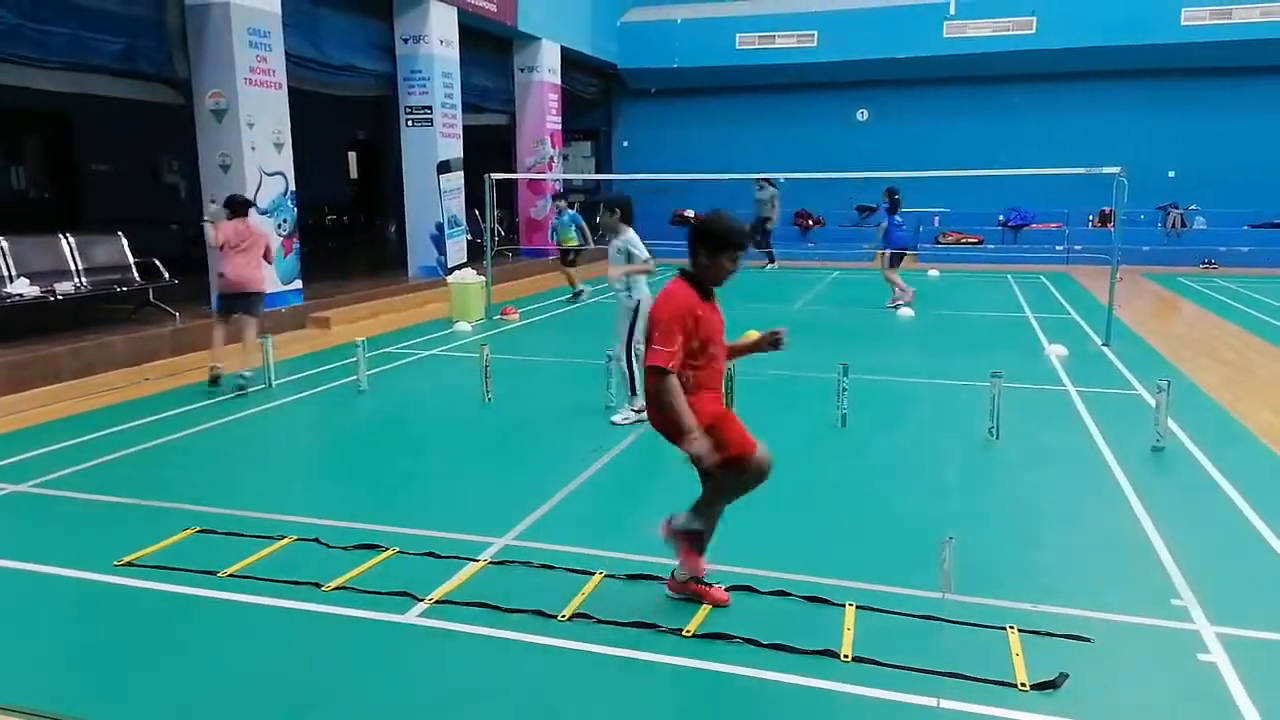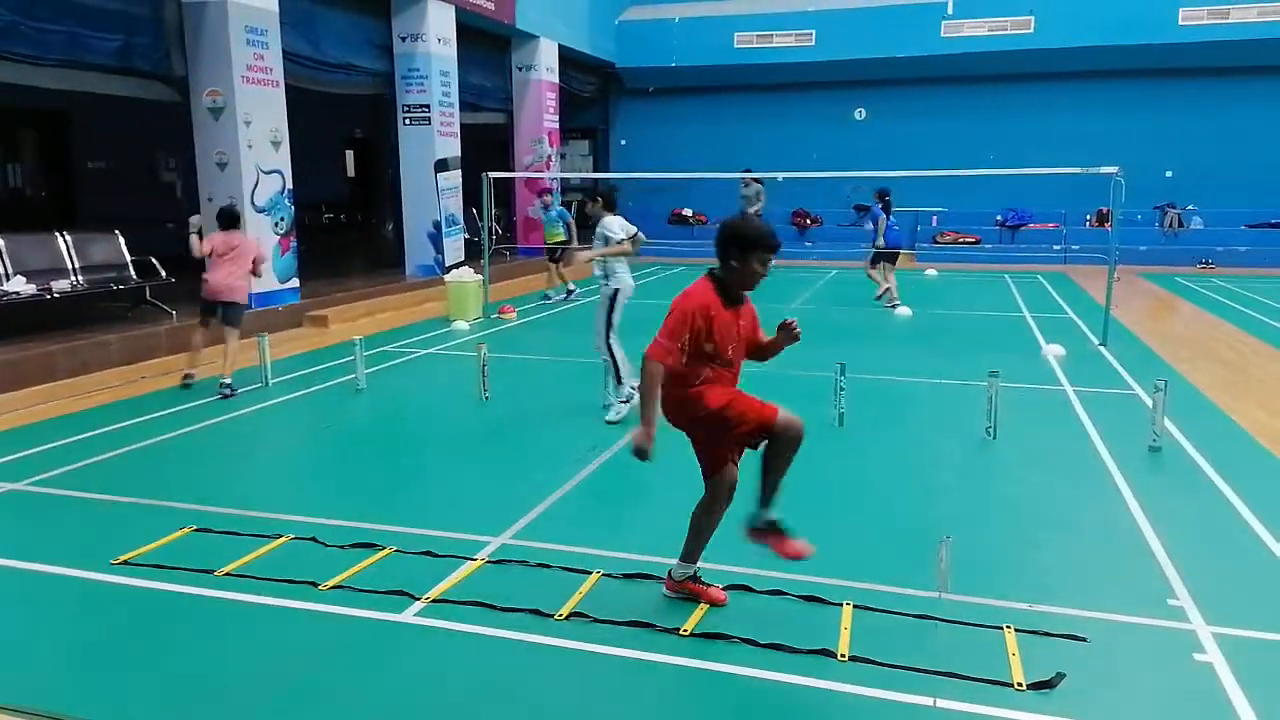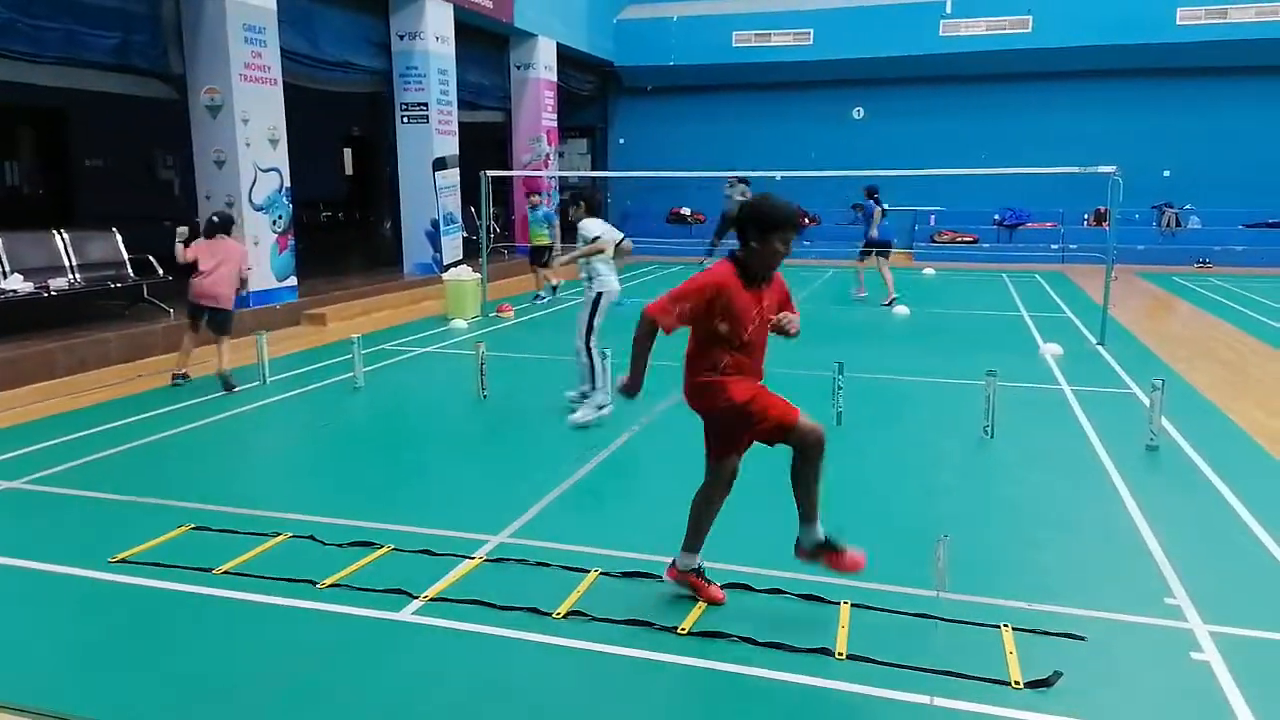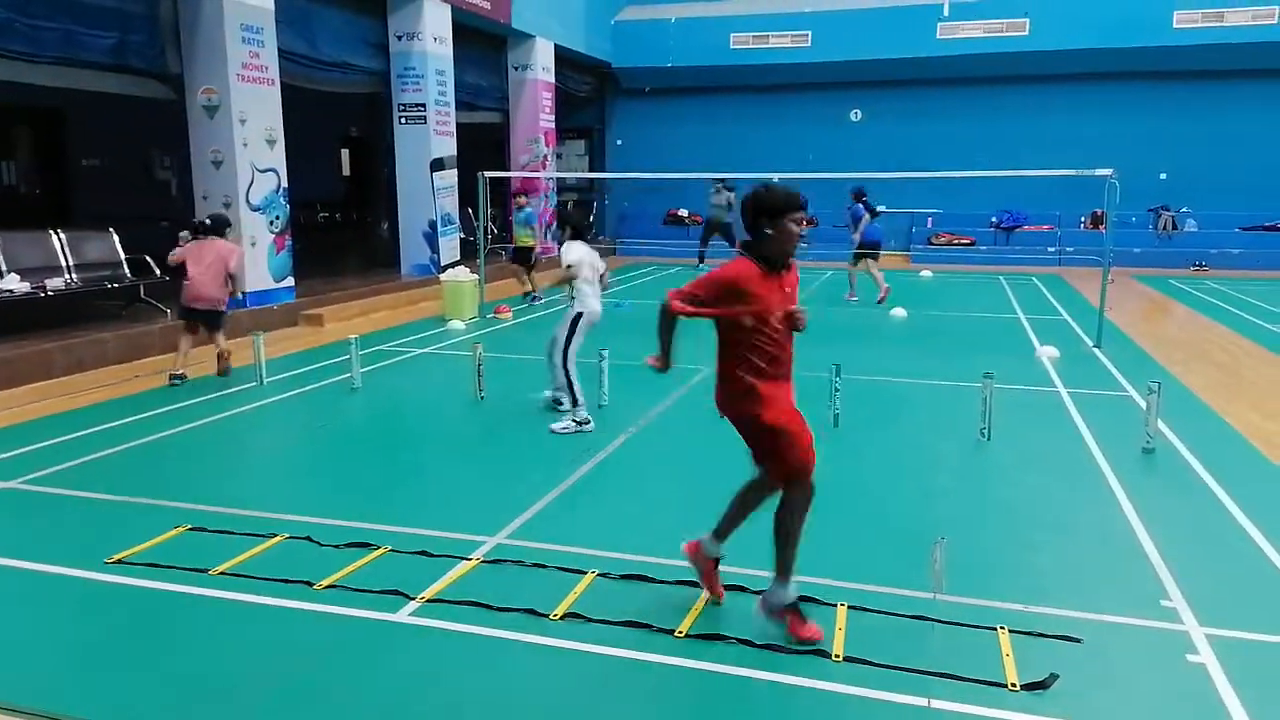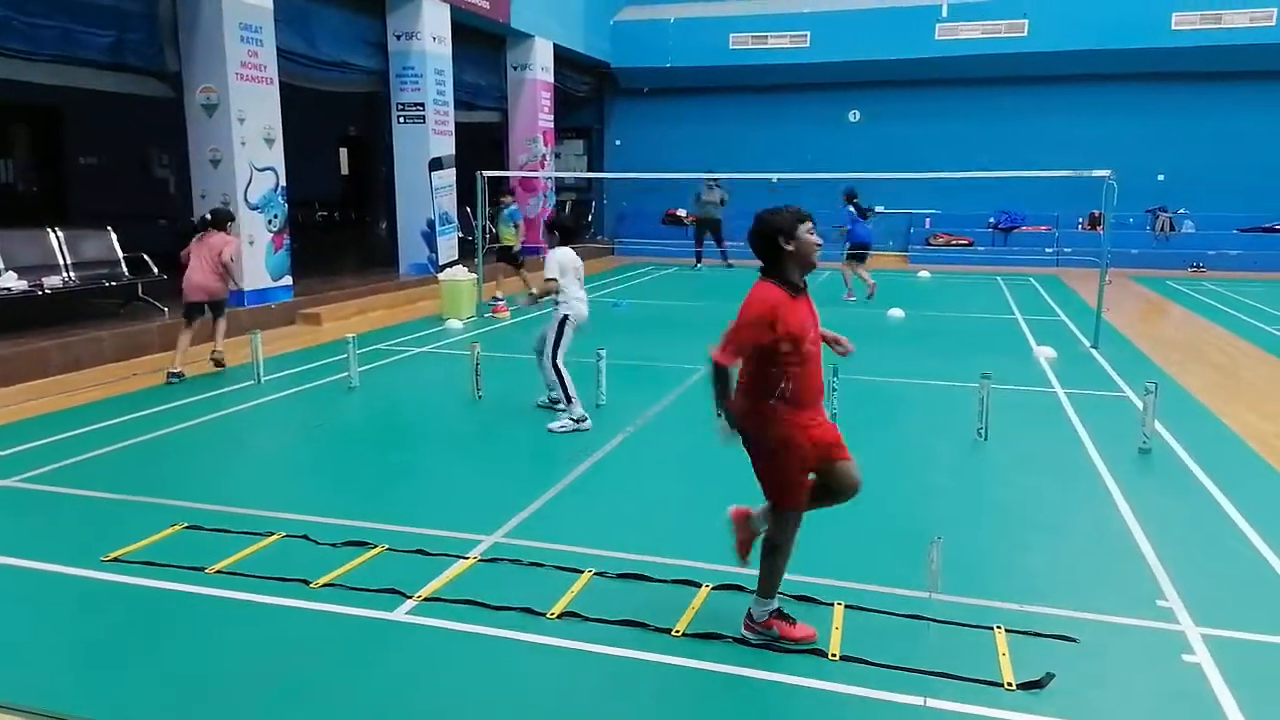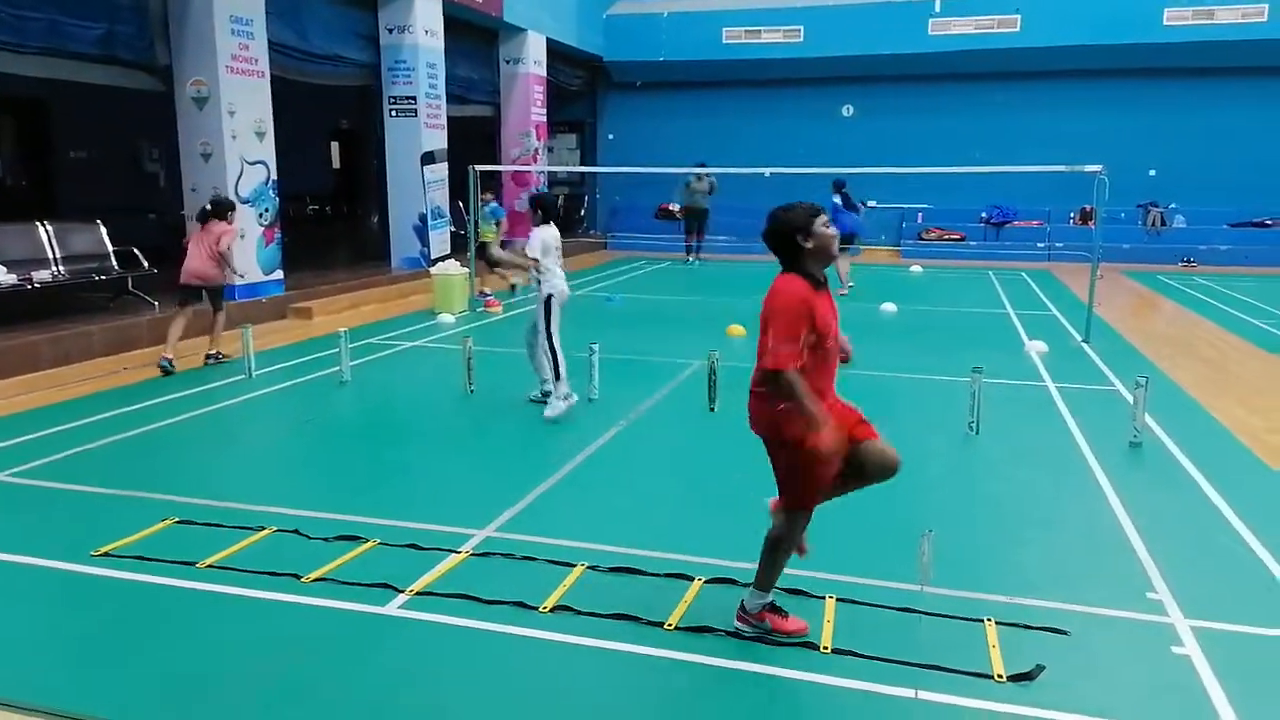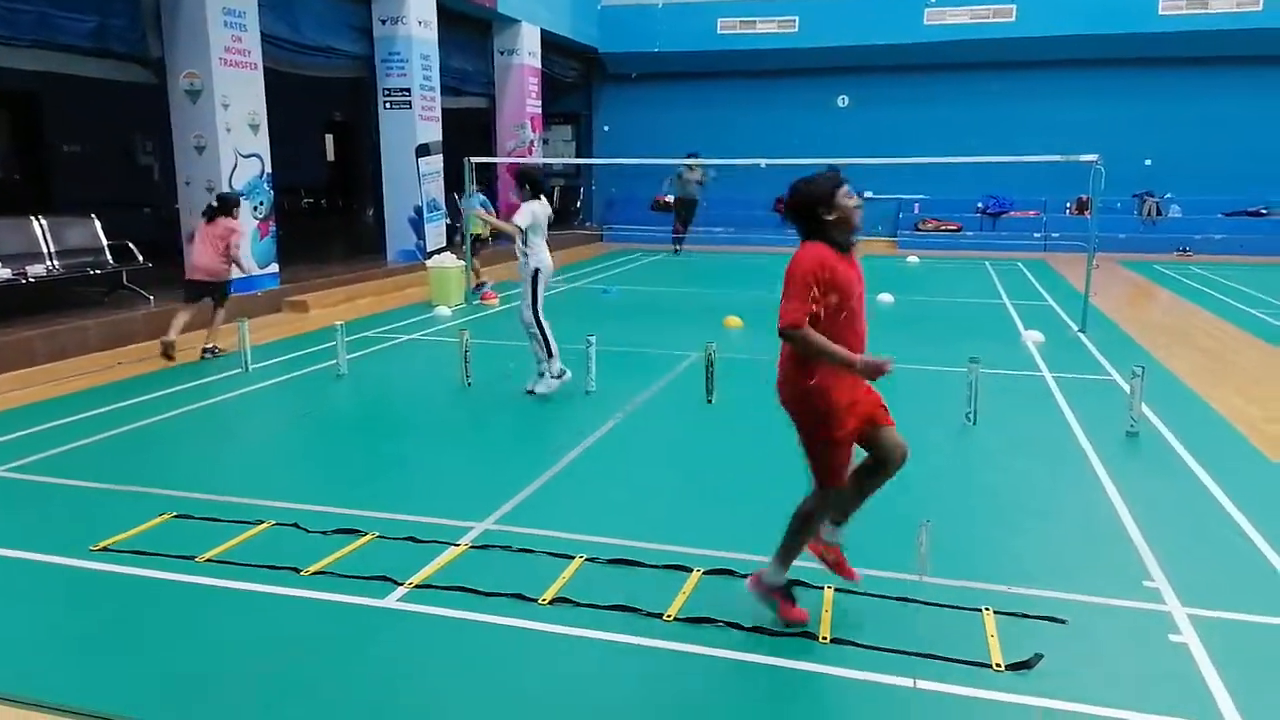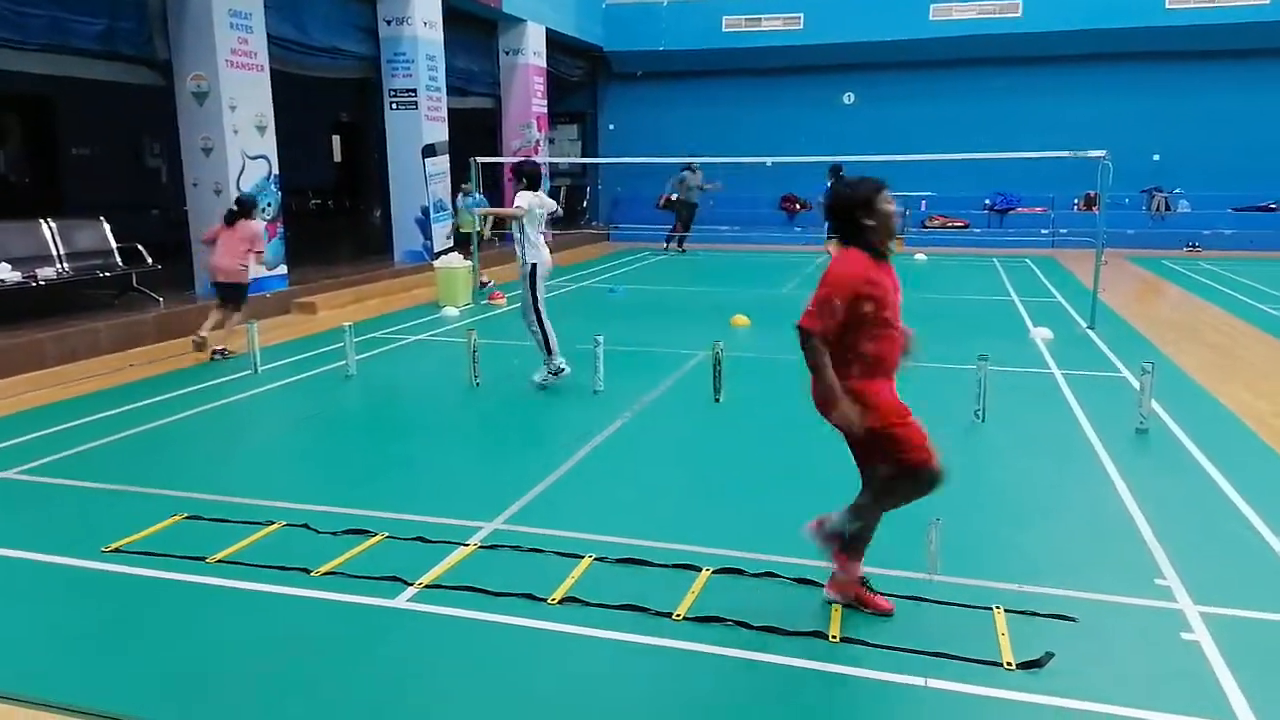
dt=0.1s
person 1, frame 1
left shoulder: (707, 297)
right shoulder: (676, 302)
right elbow: (659, 371)
left wrist: (760, 343)
right wrist: (692, 434)
left hip: (704, 402)
right hip: (682, 406)
left knee: (723, 482)
right knee: (758, 465)
left ankle: (685, 574)
right ankle: (685, 524)
person 1, frame 2
left shoulder: (741, 302)
right shoulder: (697, 303)
left elbow: (755, 351)
right elbow: (655, 363)
left wrist: (781, 339)
right wrist: (646, 427)
left hip: (718, 396)
right hip: (696, 399)
left knee: (724, 486)
right knee: (790, 428)
left ankle: (683, 574)
right ankle: (764, 520)
person 1, frame 3
left shoulder: (772, 279)
right shoulder: (714, 282)
left elbow: (785, 314)
right elbow: (651, 317)
left wrist: (788, 321)
right wrist: (636, 375)
left hip: (740, 385)
right hip: (719, 387)
left knee: (722, 476)
right knee: (810, 435)
left ankle: (686, 565)
right ankle: (811, 538)
person 1, frame 4
left shoulder: (787, 271)
right shoulder: (735, 276)
right elbow: (673, 304)
left wrist: (797, 318)
right wrist: (665, 356)
left hip: (775, 389)
right hip: (752, 393)
left knee: (773, 479)
right knee: (801, 482)
left ankle: (707, 550)
right ankle: (781, 597)
person 1, frame 5
left shoulder: (798, 290)
right shoulder: (765, 303)
right elbow: (723, 361)
left wrist: (829, 336)
right wrist: (729, 414)
left hip: (805, 415)
right hip: (775, 421)
left knee: (846, 484)
right knee: (789, 516)
left ankle: (756, 519)
right ankle: (763, 613)
person 1, frame 6
left shoulder: (815, 285)
right shoulder: (791, 295)
right elbow: (779, 370)
left wrist: (836, 339)
right wrist: (819, 426)
left hip: (823, 406)
right hip: (790, 415)
left knee: (884, 462)
right knee: (800, 510)
left ankle: (789, 505)
right ankle: (755, 608)
person 1, frame 7
left shoulder: (842, 254)
right shoulder: (814, 258)
right elbow: (791, 328)
right wrist: (854, 361)
left hip: (843, 381)
right hip: (818, 387)
left knee: (893, 452)
right knee: (832, 485)
left ankle: (827, 533)
right ankle: (771, 579)
person 1, frame 8
left shoulder: (877, 261)
right shoulder: (850, 267)
right elbow: (811, 331)
left wrist: (900, 331)
right wrist: (837, 400)
left hip: (874, 385)
right hip: (855, 391)
left knee: (881, 482)
right knee: (928, 472)
left ankle: (847, 578)
right ankle: (841, 527)
person 2, frame 1
left shoulder: (628, 237)
right shoulder: (617, 237)
left elbow: (649, 266)
left wrist: (622, 271)
left hip: (634, 298)
right hip: (628, 297)
left knee: (624, 352)
right knee: (635, 348)
left ankle: (636, 406)
person 2, frame 2
left shoulder: (608, 223)
right shoulder: (618, 221)
left elbow: (626, 248)
right elbow: (639, 239)
left wrist: (593, 253)
left hip: (615, 286)
right hip: (614, 285)
left knee: (605, 341)
right knee: (608, 339)
left ankle: (622, 396)
right ankle: (629, 386)
person 2, frame 3
left shoulder: (585, 224)
right shoulder: (604, 225)
left elbow: (602, 246)
right elbow: (626, 246)
left wrist: (569, 257)
left hip: (600, 289)
right hip: (607, 287)
left knee: (586, 345)
right knee: (582, 341)
left ankle: (598, 401)
right ankle: (589, 390)
person 2, frame 4
left shoulder: (569, 248)
right shoulder: (590, 252)
left elbow: (571, 273)
right elbow: (604, 283)
left wrist: (556, 282)
left hip: (581, 309)
right hip: (591, 307)
left knee: (563, 361)
right knee: (554, 349)
left ankle: (581, 417)
right ankle: (560, 396)
person 2, frame 5
left shoulder: (554, 255)
right shoulder: (573, 256)
left elbow: (551, 287)
left wrist: (536, 294)
right wrist: (542, 293)
left hip: (568, 312)
right hip: (577, 308)
left knee: (553, 361)
right knee: (540, 348)
left ankle: (577, 415)
right ankle: (555, 397)
person 2, frame 6
left shoulder: (537, 234)
right shoulder: (553, 230)
left elbow: (532, 265)
left hip: (550, 291)
right hip: (556, 288)
left knee: (547, 341)
right knee: (533, 341)
left ankle: (563, 394)
right ankle: (547, 389)
person 2, frame 7
left shoulder: (527, 207)
right shoulder: (541, 202)
left elbow: (513, 230)
left wrist: (488, 218)
left hip: (536, 266)
right hip: (538, 265)
left knee: (533, 318)
right knee: (529, 318)
left ankle: (556, 369)
right ankle: (544, 372)
person 2, frame 8
left shoulder: (524, 196)
right shoulder: (541, 198)
left elbow: (516, 213)
right elbow: (557, 211)
left wrist: (488, 211)
left hip: (533, 261)
right hip: (536, 260)
left knee: (536, 315)
right knee: (529, 313)
left ankle: (556, 364)
right ankle: (550, 363)
person 3, frame 1
left shoulder: (225, 227)
right shoulder: (261, 232)
left elbow: (214, 243)
right elbow: (269, 258)
left wrist: (208, 220)
left hip: (230, 281)
right hip: (254, 283)
left knee: (221, 322)
right knee: (249, 327)
left ankle: (216, 367)
right ankle: (245, 373)
person 3, frame 2
left shoulder: (215, 238)
right shoulder: (251, 244)
left elbow: (198, 253)
right elbow: (258, 273)
left wrist: (193, 231)
left hip: (212, 288)
right hip: (237, 293)
left knee: (202, 326)
right knee: (231, 337)
left ankle: (189, 373)
right ankle: (226, 381)
person 3, frame 3
left shoulder: (202, 243)
right shoulder: (240, 249)
left elbow: (182, 259)
right elbow: (244, 277)
left wrist: (180, 239)
right wrist: (241, 288)
left hip: (199, 292)
right hip: (223, 298)
left knee: (193, 330)
right knee: (223, 339)
left ankle: (180, 372)
right ankle: (224, 370)
person 3, frame 4
left shoulder: (193, 245)
right shoulder: (232, 249)
left elbow: (171, 261)
right elbow: (232, 271)
left wrist: (180, 244)
right wrist: (235, 290)
left hip: (192, 295)
right hip: (215, 298)
left knee: (189, 332)
right knee: (217, 332)
left ankle: (177, 372)
right ankle: (223, 350)
person 3, frame 5
left shoulder: (199, 239)
right shoulder: (229, 241)
left elbow: (183, 258)
right elbow: (226, 259)
right wrist: (233, 279)
left hip: (192, 288)
right hip: (215, 289)
left knee: (188, 328)
right knee: (219, 317)
left ankle: (176, 370)
right ankle: (217, 351)
person 3, frame 6
left shoulder: (201, 227)
right shoulder: (228, 230)
left elbow: (187, 243)
right elbow: (222, 248)
right wrist: (233, 268)
left hip: (189, 274)
right hip: (213, 276)
left knee: (182, 315)
right knee: (219, 310)
left ankle: (167, 357)
right ankle: (212, 352)
person 3, frame 7
left shoulder: (207, 222)
right shoulder: (235, 227)
left elbow: (192, 239)
right elbow: (233, 252)
right wrist: (241, 267)
left hip: (195, 269)
right hip: (218, 271)
left knee: (188, 308)
right knee: (220, 306)
left ankle: (170, 337)
right ankle: (209, 346)
person 3, frame 8
left shoulder: (225, 225)
right shoulder: (255, 229)
left elbow: (205, 239)
right elbow: (259, 258)
right wrist: (265, 263)
left hip: (218, 270)
right hip: (237, 273)
left knee: (223, 306)
right knee: (237, 309)
left ankle: (202, 333)
right ankle: (220, 348)
